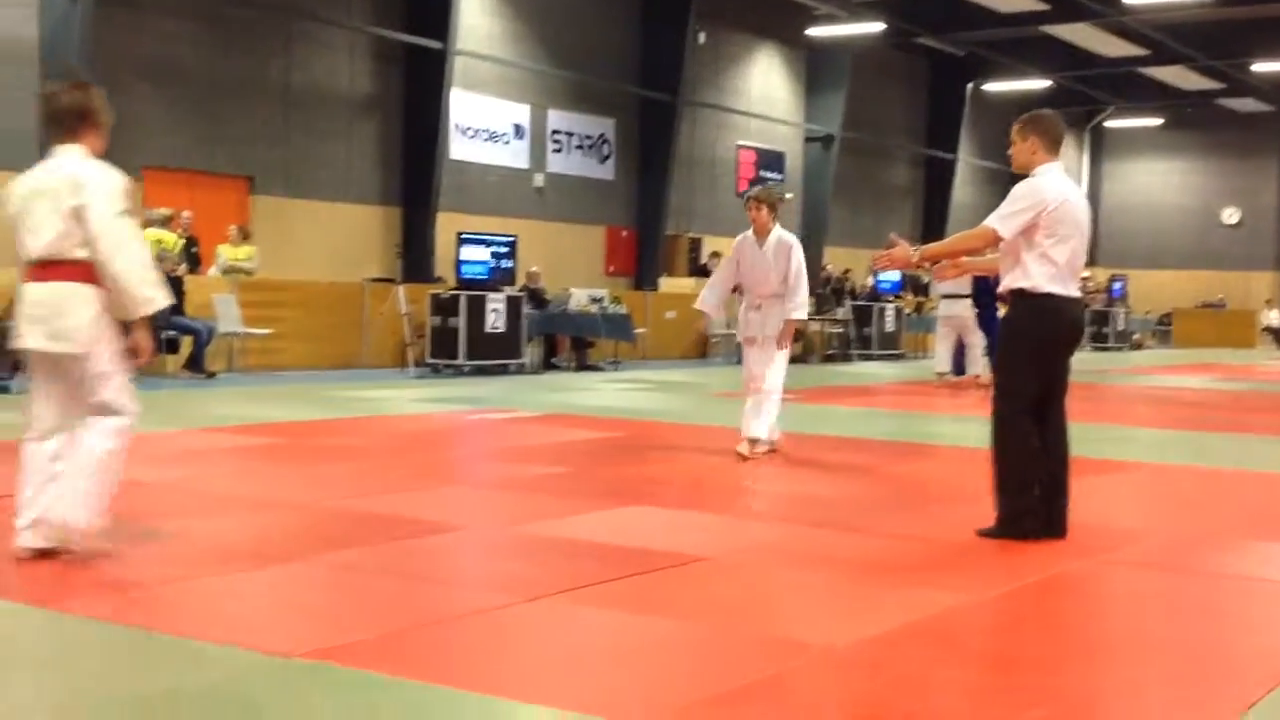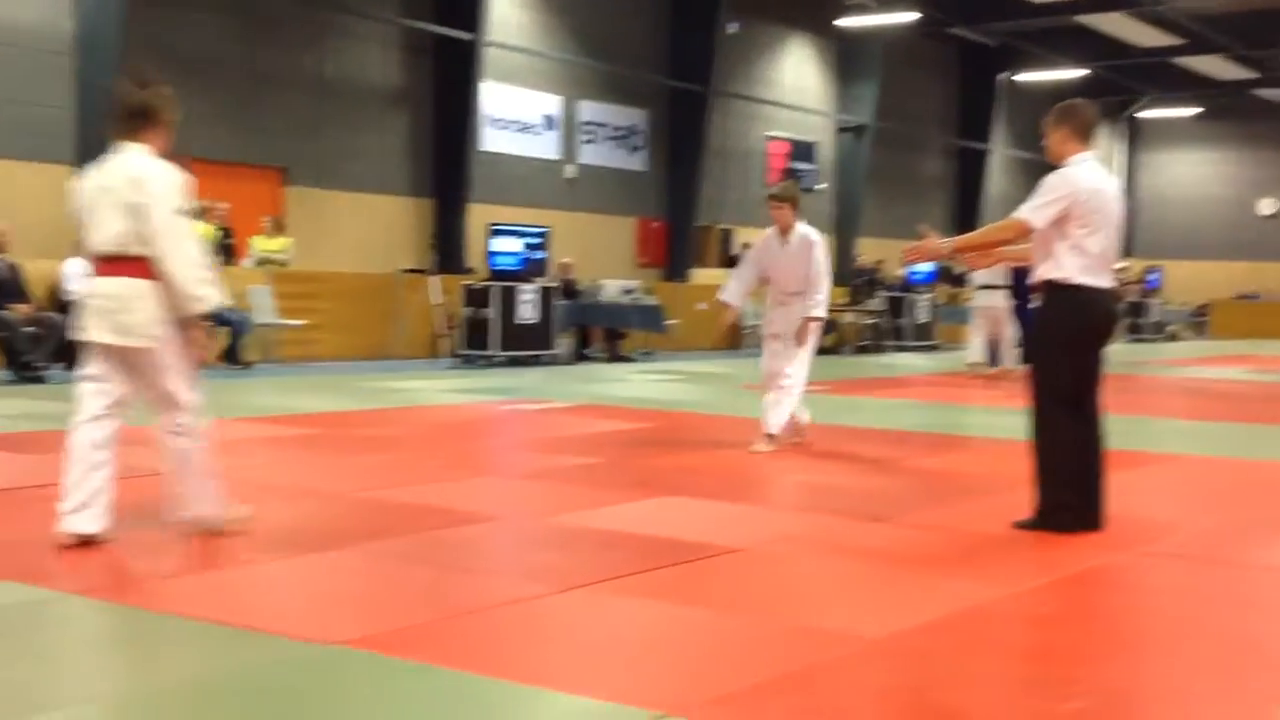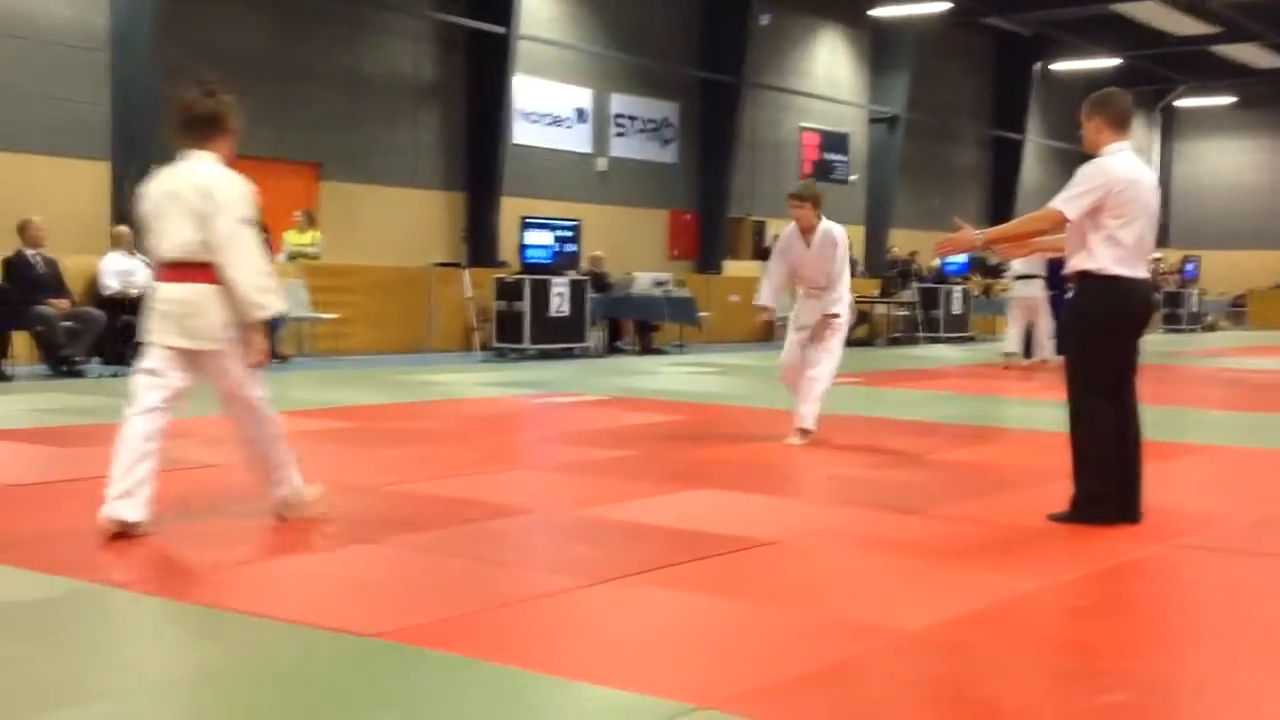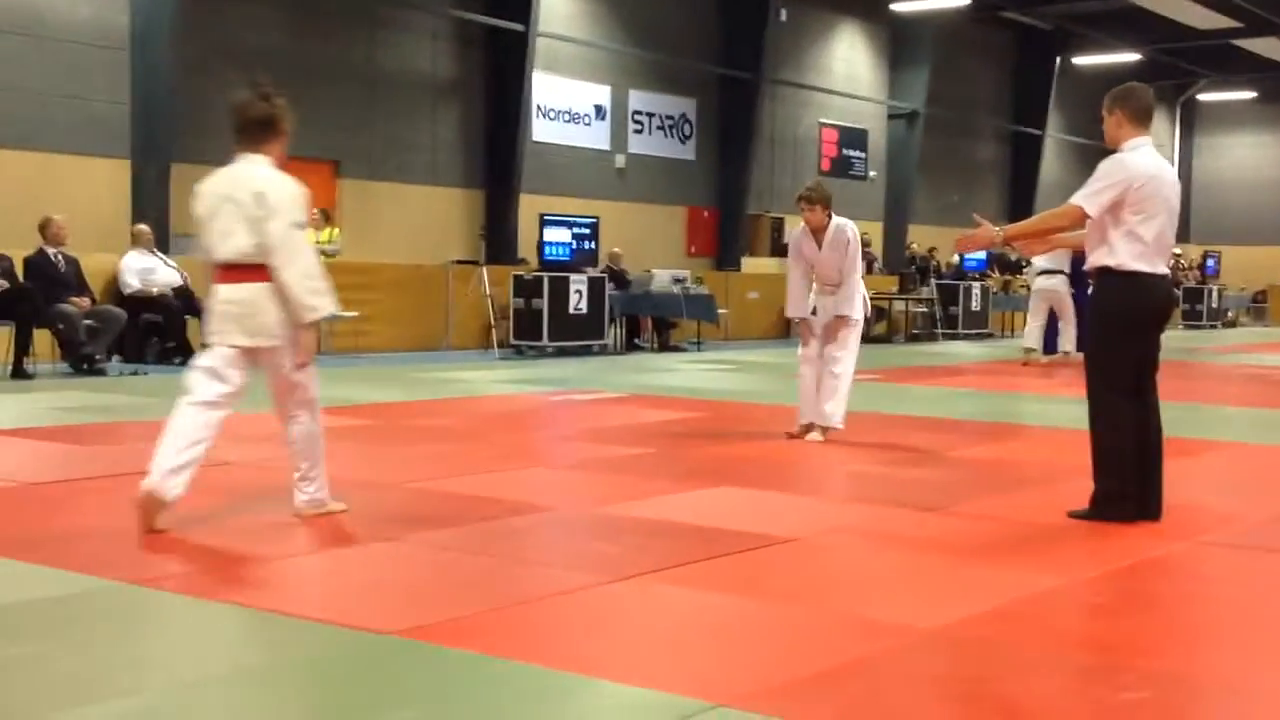
dt=0.1s
person 1, frame 1
left shoulder: (27, 182)
right shoulder: (100, 177)
left elbow: (27, 250)
right elbow: (120, 253)
right wrist: (140, 319)
left hip: (35, 302)
right hip: (81, 304)
left knee: (47, 420)
right knee: (112, 411)
left ankle: (36, 529)
right ankle: (72, 512)
person 1, frame 2
left shoulder: (91, 177)
right shoulder: (159, 175)
left elbow: (97, 242)
right elbow: (178, 249)
right wrist: (195, 314)
left hip: (100, 296)
right hip: (143, 299)
left knee: (97, 409)
right knee: (181, 406)
left ankle: (78, 518)
right ankle: (206, 509)
person 1, frame 3
left shoulder: (157, 184)
right shoulder: (226, 185)
right elbow: (242, 259)
right wrist: (257, 321)
left hip: (167, 301)
right hip: (213, 304)
left knee: (151, 403)
right knee: (250, 406)
left ankle: (122, 508)
right ankle: (290, 496)
person 1, frame 4
left shoulder: (210, 186)
right shoulder: (279, 188)
left elbow: (211, 250)
right elbow: (293, 259)
right wrist: (307, 320)
left hip: (226, 300)
right hip: (268, 302)
left knee: (205, 397)
right knee: (300, 404)
left ankle: (162, 482)
right ankle: (312, 496)
person 2, frame 1
left shoulder: (1036, 189)
right shoulder: (1072, 193)
left elbow: (982, 237)
left wrist: (916, 254)
right wrist: (969, 266)
left hip: (1035, 311)
right hip: (1063, 310)
left knee: (1014, 414)
right knee: (1046, 413)
left ankle: (1020, 517)
right ankle: (1049, 516)
person 2, frame 2
left shoulder: (1068, 179)
right shoulder: (1106, 183)
left elbow: (1014, 228)
left wrist: (947, 247)
right wrist: (1001, 255)
left hip: (1068, 302)
right hip: (1095, 300)
left knee: (1053, 407)
right knee: (1080, 405)
left ankle: (1058, 510)
right ankle: (1084, 508)
person 2, frame 3
left shoulder: (1103, 170)
right shoulder: (1142, 173)
left elbow: (1048, 219)
left wrist: (979, 238)
right wrist: (1035, 246)
left hip: (1101, 294)
right hip: (1131, 292)
left knee: (1091, 398)
right knee: (1118, 396)
left ankle: (1095, 503)
right ankle: (1123, 502)
person 2, frame 4
left shoulder: (1123, 165)
right shoulder: (1163, 169)
left elbow: (1069, 216)
left wrist: (999, 235)
right wrist: (1055, 242)
left hip: (1122, 290)
right hip: (1151, 288)
left knee: (1111, 395)
right knee: (1140, 393)
left ankle: (1115, 500)
right ankle: (1144, 499)
person 3, frame 1
left shoulder: (788, 243)
right shoulder: (741, 243)
left elbow: (797, 286)
right elbow: (722, 278)
left wrist: (792, 322)
right wrist: (708, 313)
left hip: (777, 316)
right hip: (751, 315)
left knee: (767, 378)
right knee: (754, 378)
left ankle: (754, 438)
right ankle: (768, 437)
person 3, frame 2
left shoulder: (811, 239)
right shoulder: (766, 240)
left elbow: (818, 283)
right elbow: (747, 272)
left wrist: (810, 319)
right wrist: (731, 306)
left hip: (801, 312)
right hip: (776, 310)
left knee: (788, 374)
right knee: (772, 372)
left ankle: (771, 433)
right ankle: (796, 420)
person 3, frame 3
left shoulder: (835, 235)
right shoulder: (789, 237)
left elbow: (840, 279)
right elbow: (775, 273)
left wrist: (828, 319)
right wrist: (766, 308)
left hip: (831, 307)
right hip: (805, 302)
left knee: (817, 366)
right knee: (790, 363)
left ankle: (803, 426)
right ankle: (806, 413)
person 3, frame 4
left shoulder: (846, 232)
right shoulder: (798, 236)
left elbow: (851, 278)
right elbow: (798, 277)
left wrist: (840, 318)
right wrist: (800, 318)
left hip: (847, 302)
right hip: (820, 297)
left knee: (838, 363)
right knee: (808, 358)
left ankle: (824, 422)
right ankle: (807, 419)
